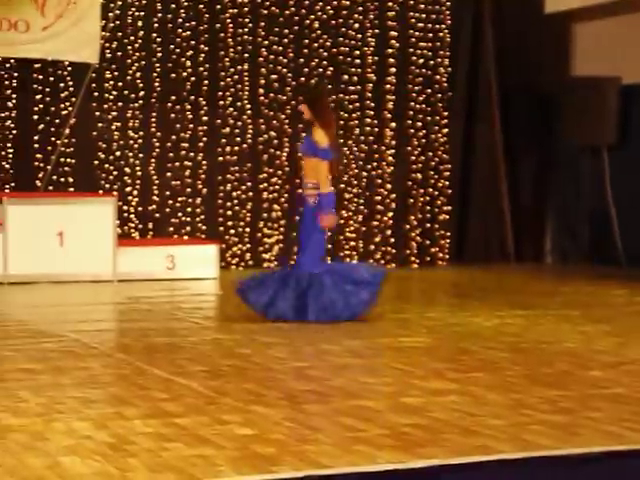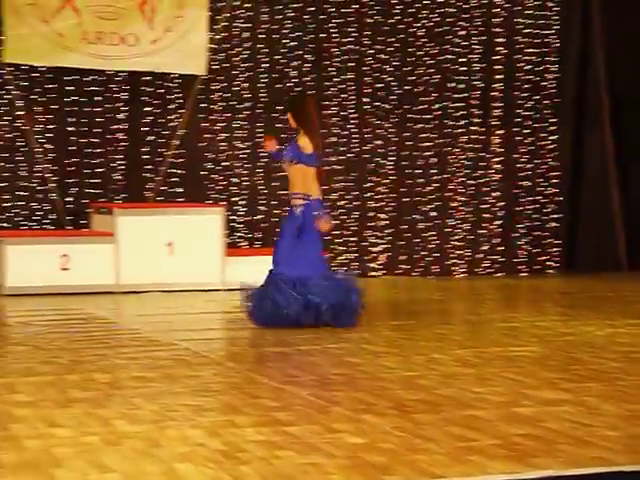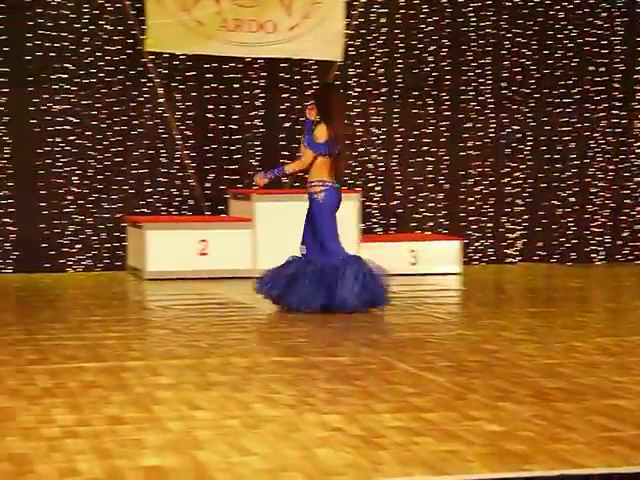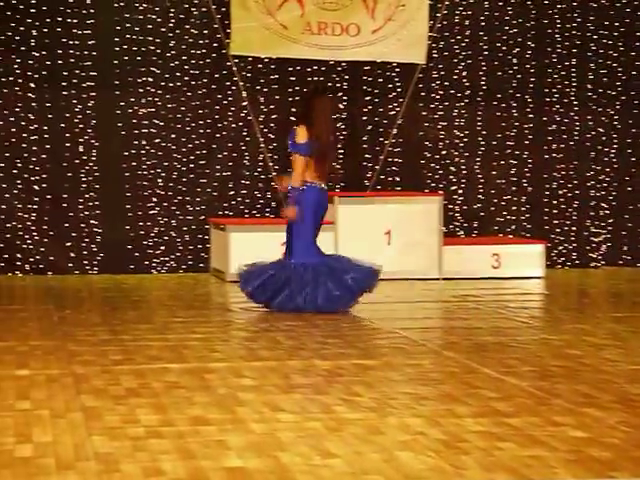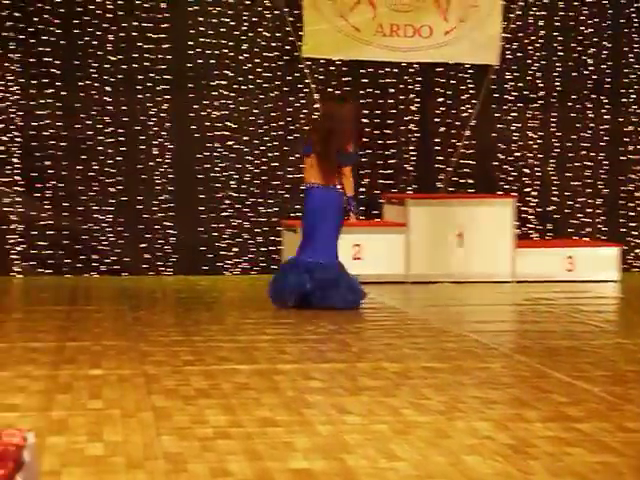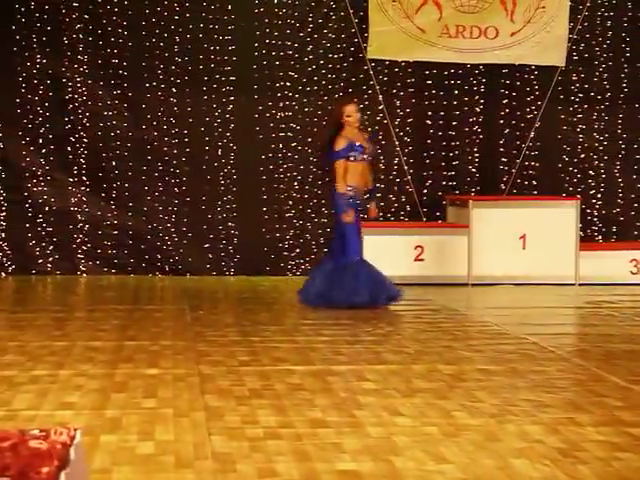
dt=0.7s
person 1, frame 1
left shoulder: (318, 133)
right shoulder: (319, 132)
left elbow: (323, 174)
left wrist: (326, 209)
left hip: (317, 198)
right hip: (314, 198)
left knee: (310, 255)
right knee: (310, 254)
left ankle: (312, 306)
person 1, frame 2
left shoulder: (304, 140)
right shoulder: (302, 140)
left elbow: (312, 178)
left wrist: (320, 213)
right wrist: (276, 153)
left hip: (304, 205)
right hip: (305, 205)
left knee: (286, 261)
right knee: (310, 262)
left ankle: (294, 311)
right ankle: (333, 309)
person 1, frame 3
left shoulder: (322, 129)
right shoulder: (331, 129)
left elbow: (304, 162)
right elbow: (305, 151)
left wrist: (270, 175)
right wrist: (309, 121)
left hip: (321, 192)
right hip: (326, 192)
left knee: (330, 247)
right knee: (312, 247)
left ankle: (357, 293)
right ankle: (308, 296)
person 1, frame 4
left shoulder: (302, 131)
right shoulder: (326, 134)
left elbow: (299, 167)
left wrist: (291, 200)
right wrist: (289, 180)
left hip: (303, 192)
right hip: (321, 193)
left knee: (298, 247)
right knee: (307, 245)
left ankle: (299, 297)
person 1, frame 5
left shoulder: (313, 136)
right shoulder: (345, 143)
left elbow: (307, 166)
right elbow: (346, 176)
right wrist: (352, 208)
left hip: (313, 194)
right hip: (334, 196)
left knee: (310, 246)
right knee: (328, 247)
left ankle: (302, 292)
right ankle: (330, 295)
person 1, frame 6
left shoulder: (364, 137)
right shoulder: (341, 141)
right elbow: (339, 176)
left wrist: (371, 199)
right wrist: (345, 207)
left hip: (356, 198)
right hip: (345, 198)
left knee: (342, 249)
right knee: (352, 249)
left ankle: (327, 291)
right ankle: (360, 294)
